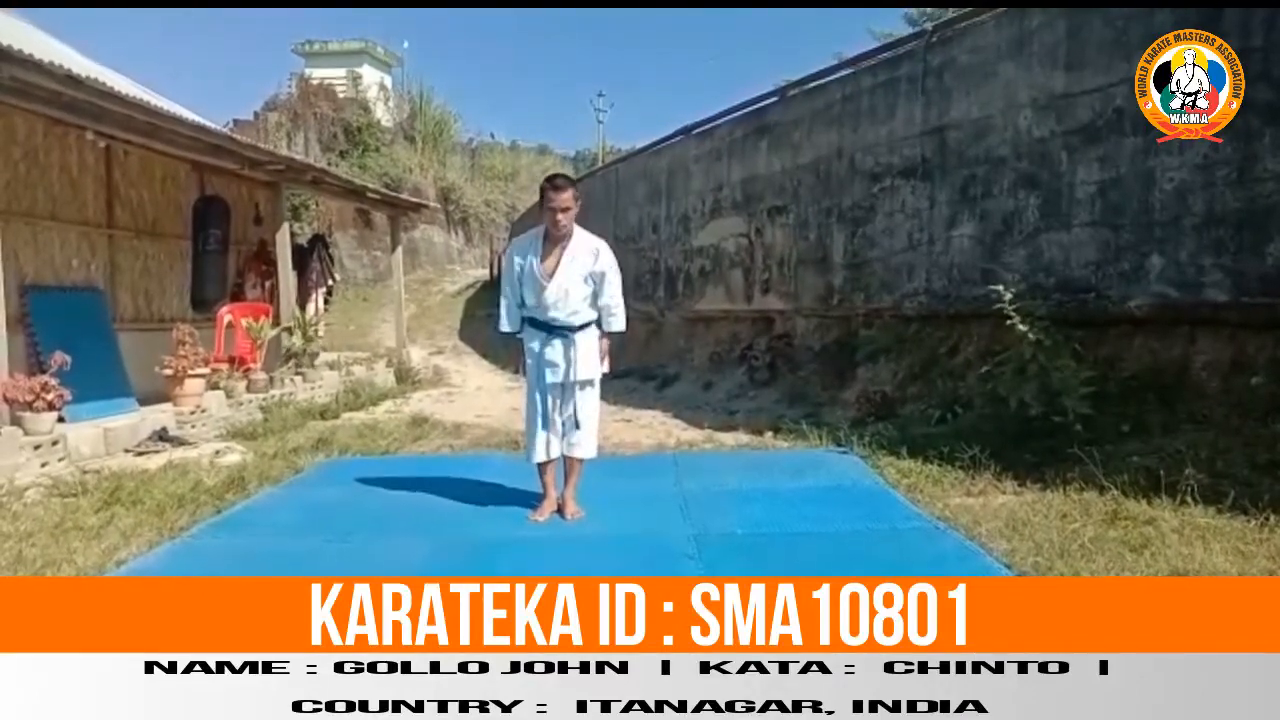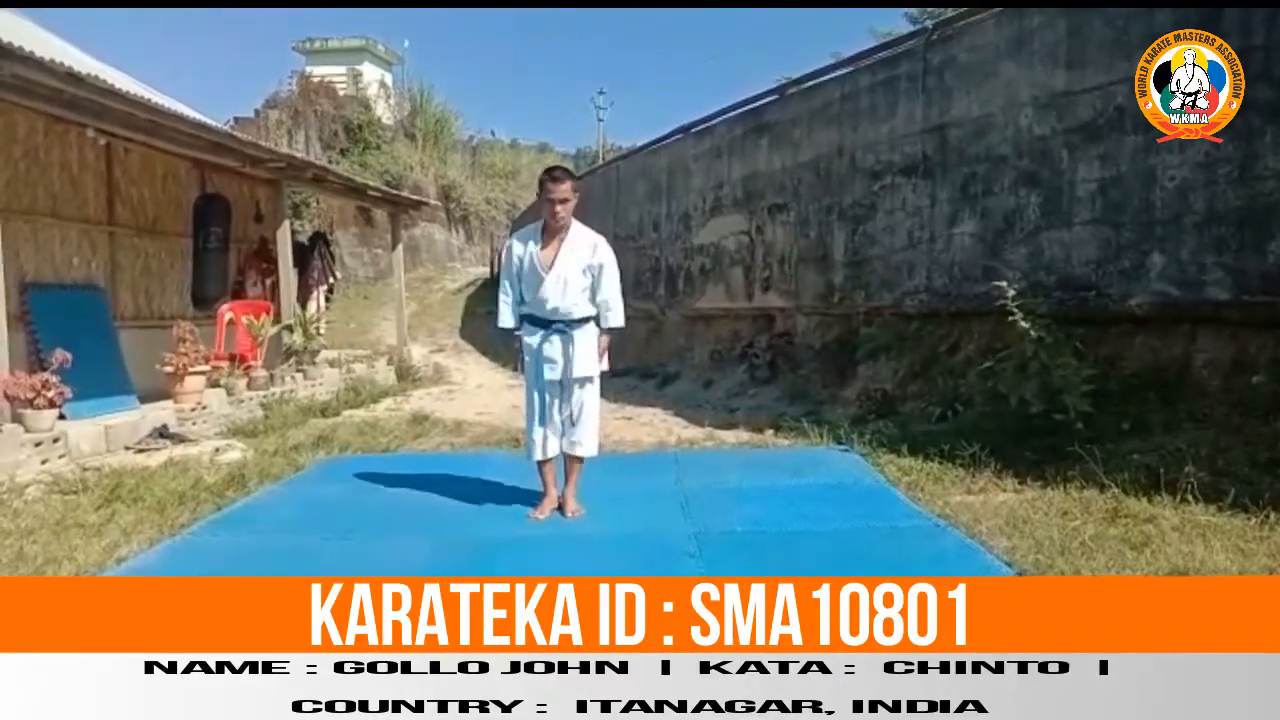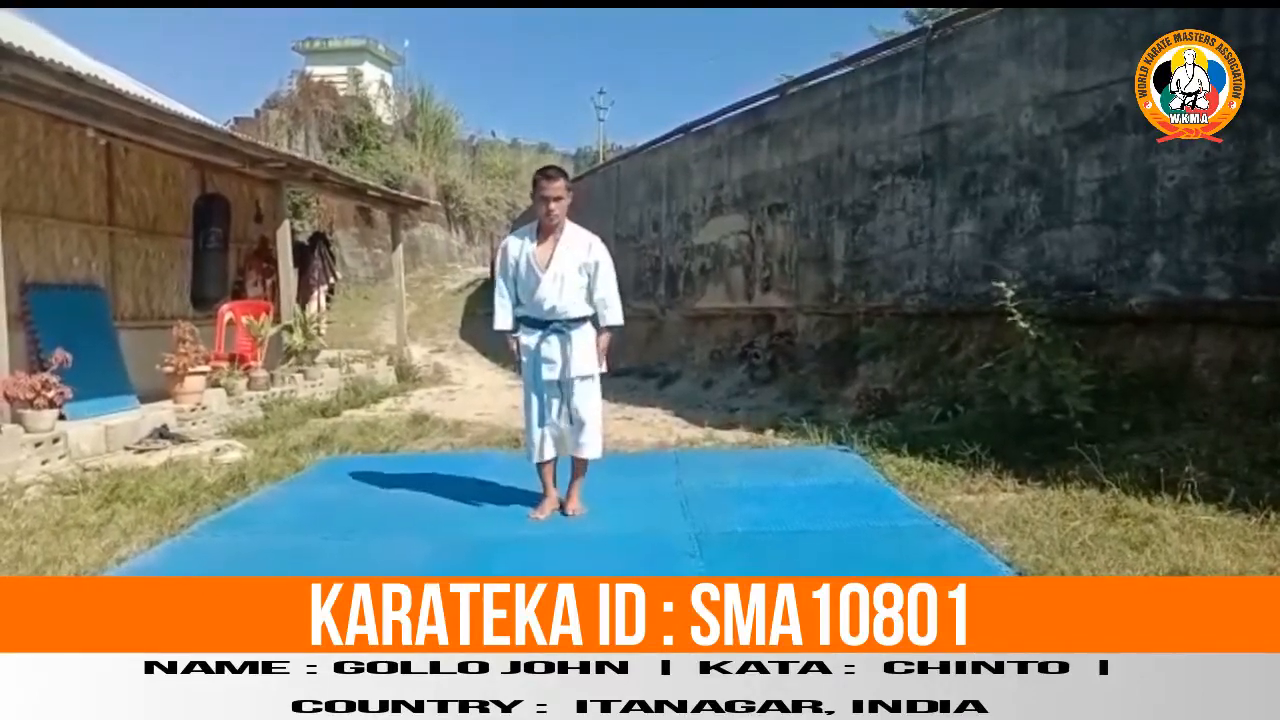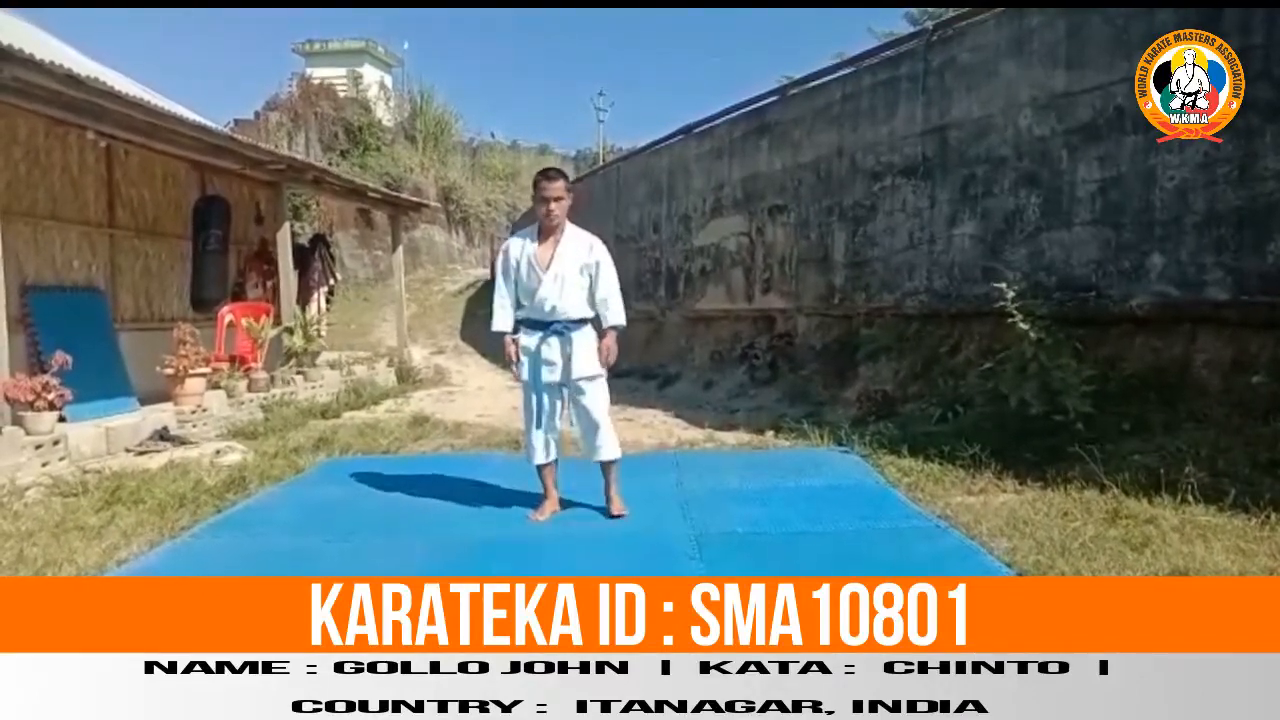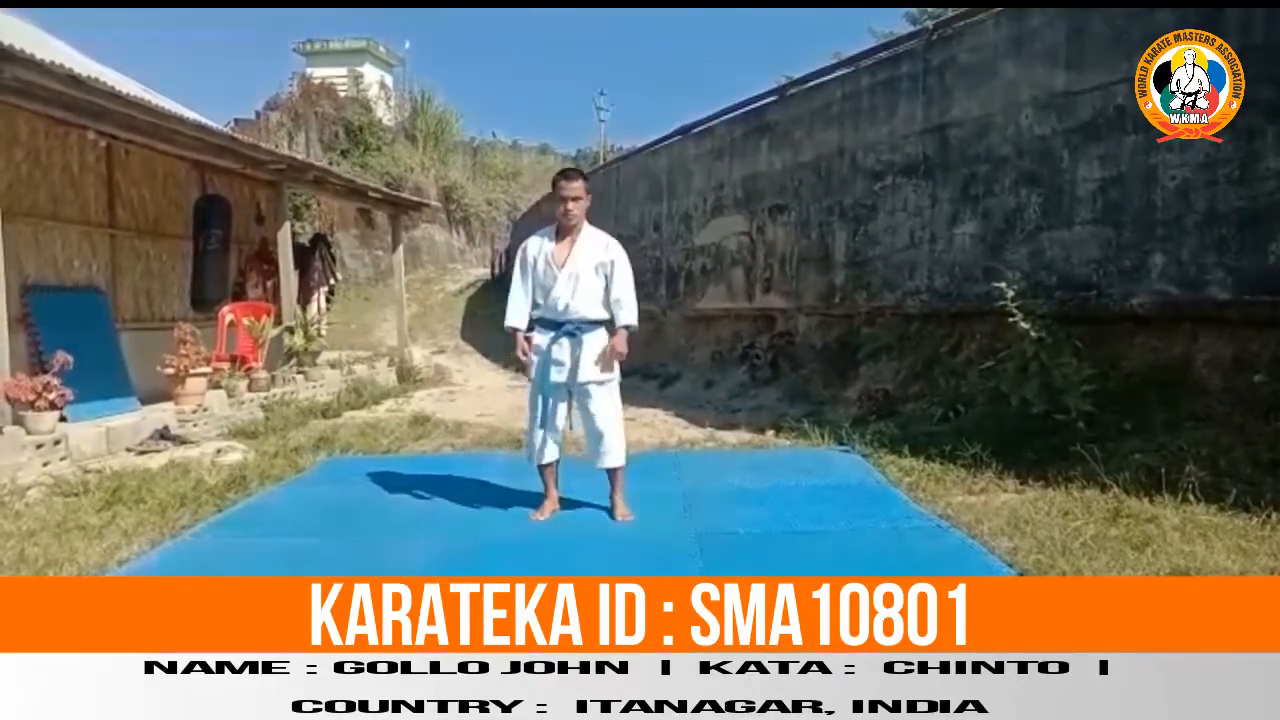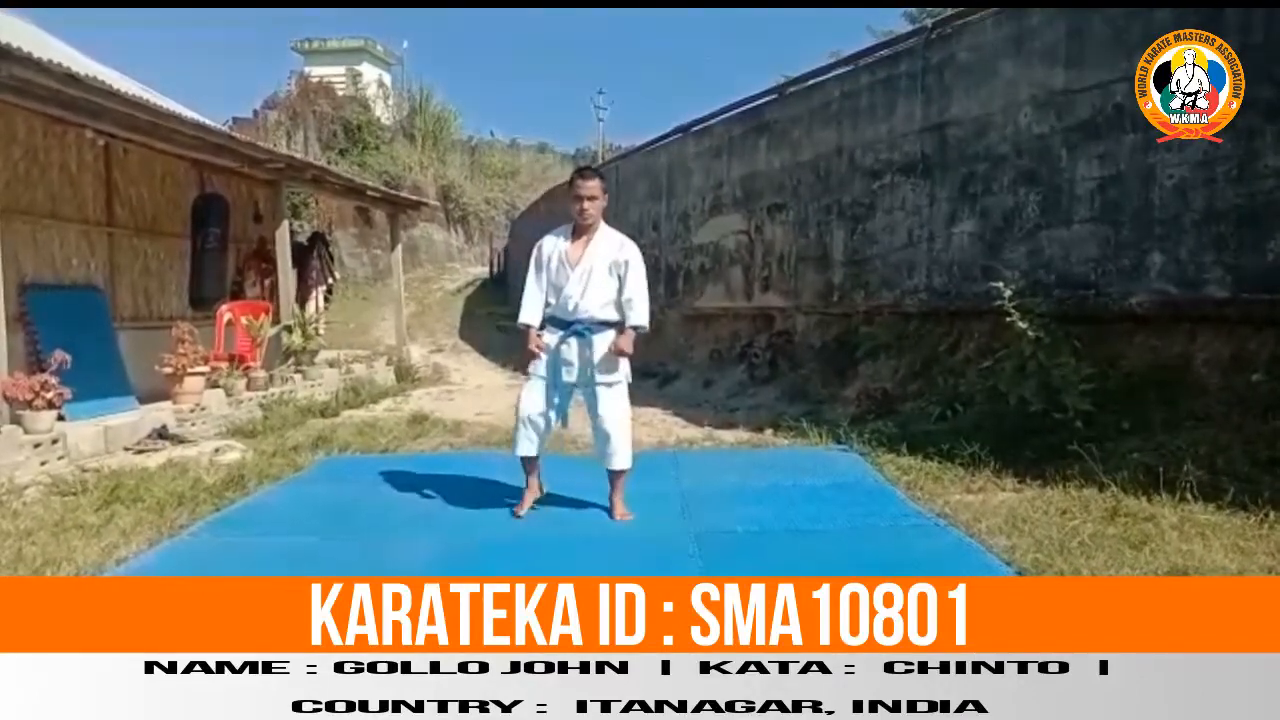
dt=0.3s
person 1, frame 1
left shoulder: (596, 250)
right shoulder: (519, 248)
left elbow: (610, 299)
right elbow: (510, 298)
left wrist: (605, 339)
right wrist: (516, 341)
left hip: (582, 343)
right hip: (539, 343)
left knee: (580, 418)
right knee: (541, 418)
left ankle: (569, 494)
right ankle: (548, 494)
person 1, frame 2
left shoulder: (594, 244)
right shoulder: (519, 244)
left elbow: (608, 293)
right elbow: (509, 292)
left wrist: (605, 335)
right wrist: (516, 337)
left hip: (580, 339)
right hip: (538, 339)
left knee: (580, 416)
right knee: (541, 416)
left ankle: (570, 492)
right ankle: (549, 493)
person 1, frame 3
left shoulder: (588, 244)
right shoulder: (513, 245)
left elbow: (604, 291)
right elbow: (505, 294)
left wrist: (605, 333)
right wrist: (511, 338)
left hip: (578, 338)
right hip: (535, 340)
left knee: (585, 416)
right knee: (540, 418)
left ankle: (575, 491)
right ankle: (549, 494)
person 1, frame 4
left shoulder: (589, 245)
right shoulder: (514, 247)
left elbow: (607, 291)
right elbow: (505, 294)
left wrist: (610, 333)
right wrist: (507, 337)
left hip: (580, 341)
right hip: (535, 342)
left knee: (596, 415)
right knee: (539, 420)
left ankle: (612, 491)
right ankle: (550, 496)
person 1, frame 5
left shoulder: (607, 246)
right shoulder: (533, 247)
left elbow: (622, 292)
right elbow: (521, 292)
left wrist: (622, 333)
right wrist: (519, 333)
left hip: (592, 342)
right hip: (548, 342)
left knee: (605, 420)
right knee: (544, 421)
left ankle: (617, 496)
right ankle: (550, 495)
person 1, frame 6
left shoulder: (622, 247)
right shoulder: (549, 244)
left elbow: (634, 294)
right elbow: (535, 289)
left wrist: (629, 332)
right wrist: (531, 330)
left hip: (602, 342)
right hip: (556, 339)
left knee: (611, 420)
right knee: (531, 409)
left ankle: (617, 497)
right ankle: (532, 484)
